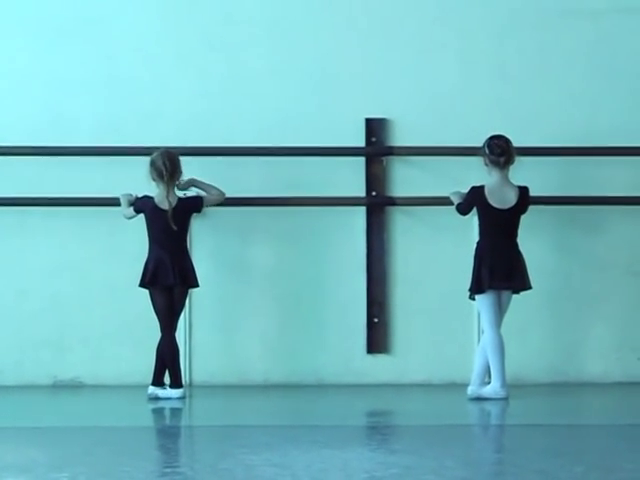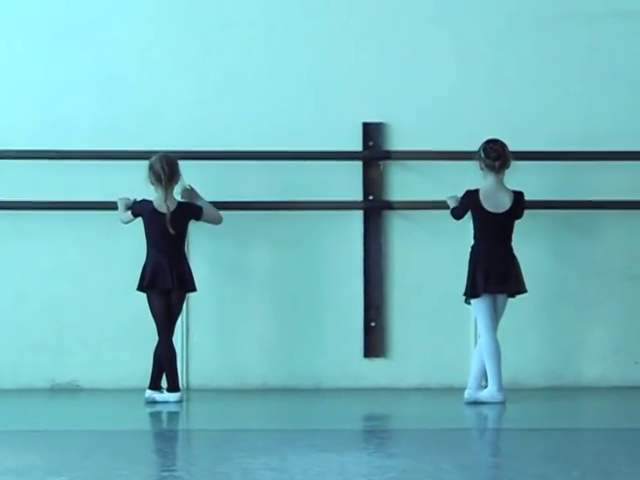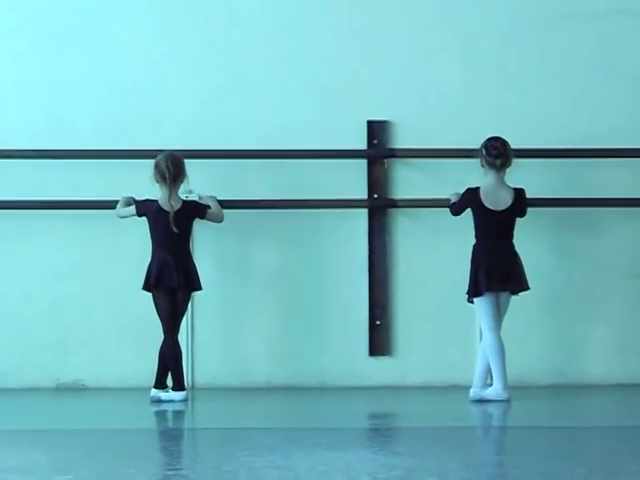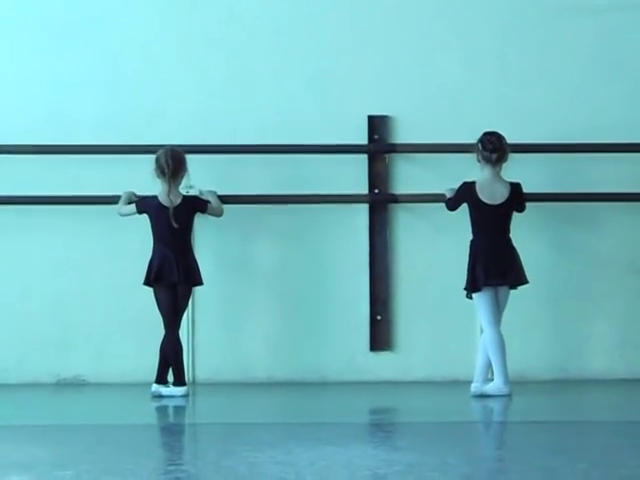
dt=0.3s
person 1, frame 1
left shoulder: (478, 193)
right shoulder: (522, 194)
left elbow: (463, 210)
left wrist: (456, 198)
left hip: (486, 263)
right hip: (510, 264)
left knee: (490, 327)
right knee: (491, 327)
left ankle: (498, 385)
right ankle: (476, 383)
person 1, frame 2
left shoulder: (472, 197)
right shoulder: (517, 198)
left elbow: (457, 214)
left wrist: (452, 202)
left hip: (481, 267)
right hip: (505, 268)
left knee: (486, 331)
right knee: (487, 331)
left ankle: (495, 389)
right ankle: (474, 388)
person 1, frame 3
left shoulder: (473, 194)
right shoulder: (517, 195)
left elbow: (455, 210)
left wrist: (454, 199)
left hip: (484, 265)
right hip: (507, 265)
left knee: (490, 329)
right knee: (491, 328)
left ankle: (500, 387)
right ankle: (479, 386)
person 1, frame 4
left shoulder: (469, 189)
right shoulder: (514, 190)
left elbow: (451, 205)
left wrist: (450, 195)
left hip: (481, 260)
right hip: (505, 260)
left knee: (490, 324)
right knee: (491, 324)
left ankle: (501, 382)
right ankle: (480, 382)
person 2, frame 1
left shoulder: (146, 204)
right shoulder: (188, 204)
left elbow: (127, 214)
right elbow: (220, 195)
left wrist: (125, 201)
right wrist: (194, 183)
left hip: (157, 271)
right hip: (181, 271)
left knee: (167, 330)
right knee: (169, 330)
left ankle: (176, 385)
right ankle: (157, 384)
person 2, frame 2
left shoulder: (144, 208)
right shoulder: (186, 209)
left elbow: (123, 218)
right elbow: (217, 218)
left wrist: (122, 204)
right wrist: (196, 198)
left hip: (155, 275)
right hip: (179, 276)
left knee: (164, 334)
right knee: (166, 334)
left ankle: (173, 389)
right ankle: (154, 388)
person 2, frame 3
left shoulder: (149, 207)
right shoulder: (191, 208)
left elbow: (120, 212)
right elbow: (220, 217)
left wrist: (126, 200)
right wrist: (210, 200)
left hip: (160, 274)
right hip: (183, 274)
left knee: (169, 332)
right knee: (171, 332)
left ankle: (178, 388)
right ankle: (159, 386)
person 2, frame 4
left shoulder: (149, 204)
right shoulder: (192, 203)
left elbow: (121, 210)
right elbow: (219, 211)
left wrist: (127, 196)
right wrist: (210, 195)
left hip: (161, 269)
right hip: (184, 269)
left knee: (170, 327)
right knee: (172, 327)
left ankle: (179, 383)
right ankle: (161, 382)
